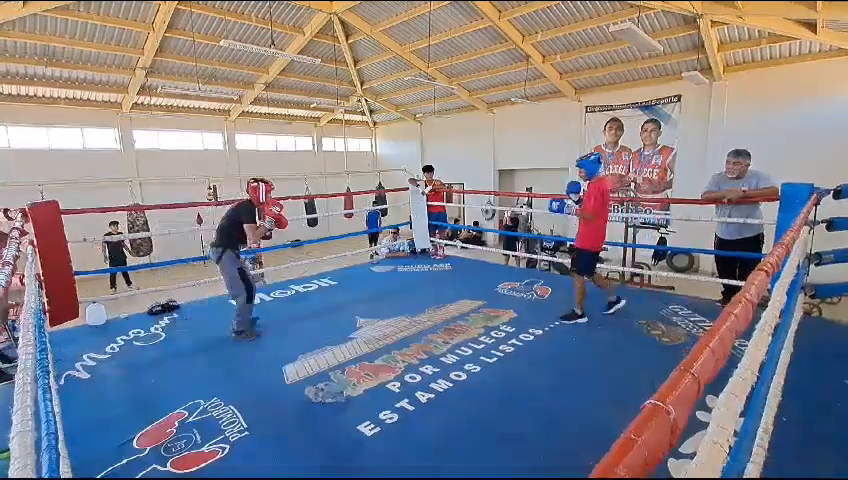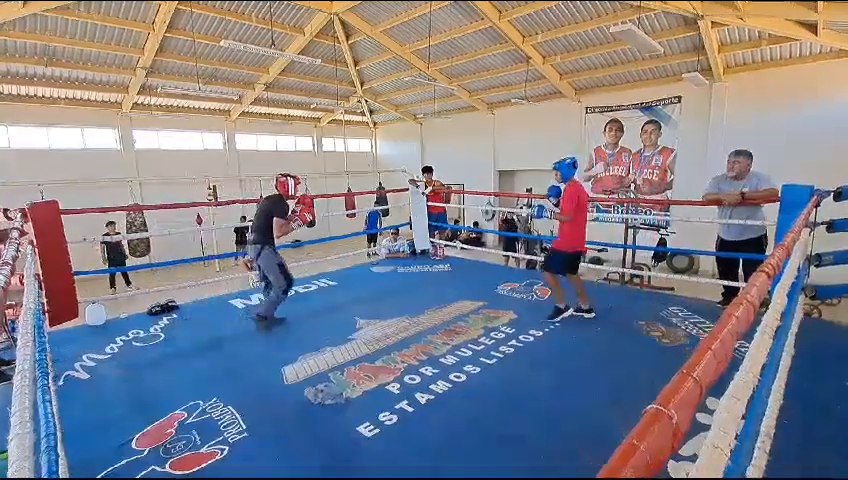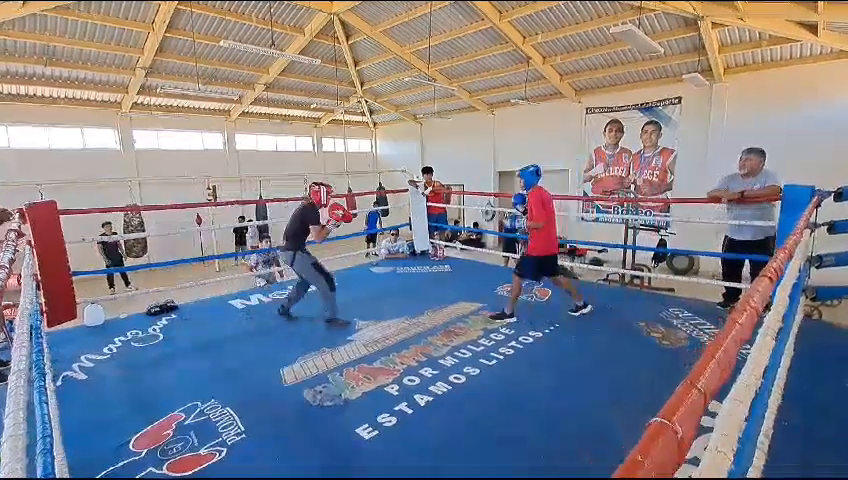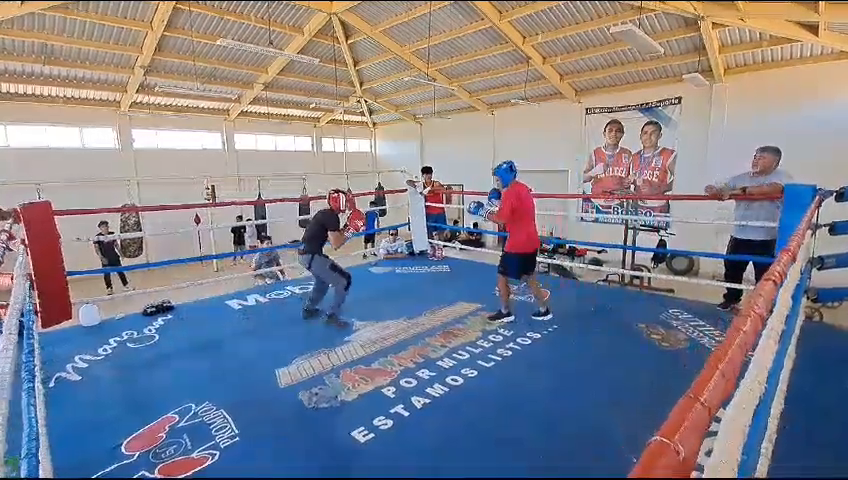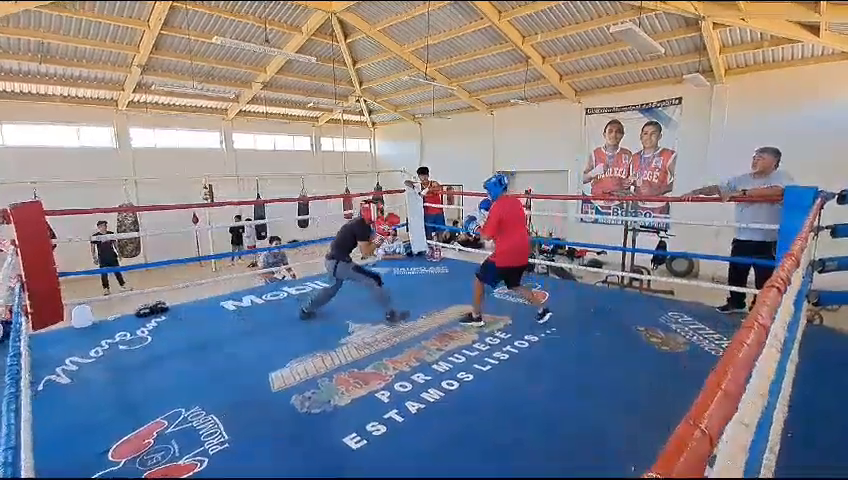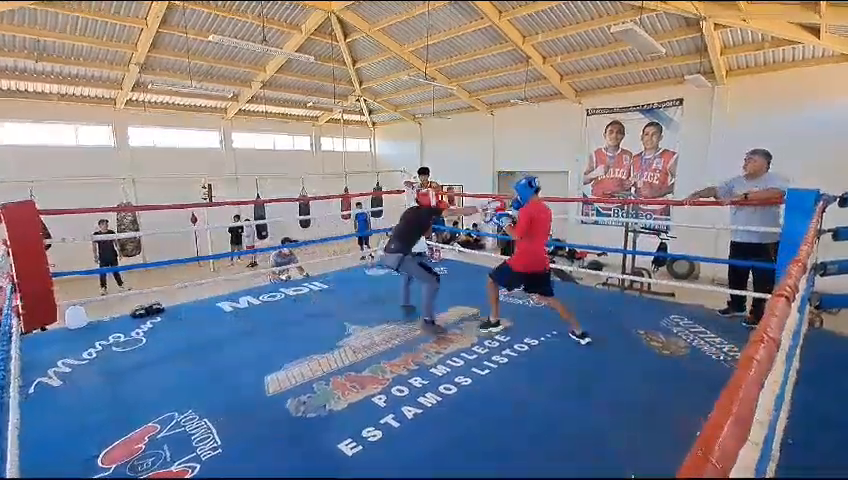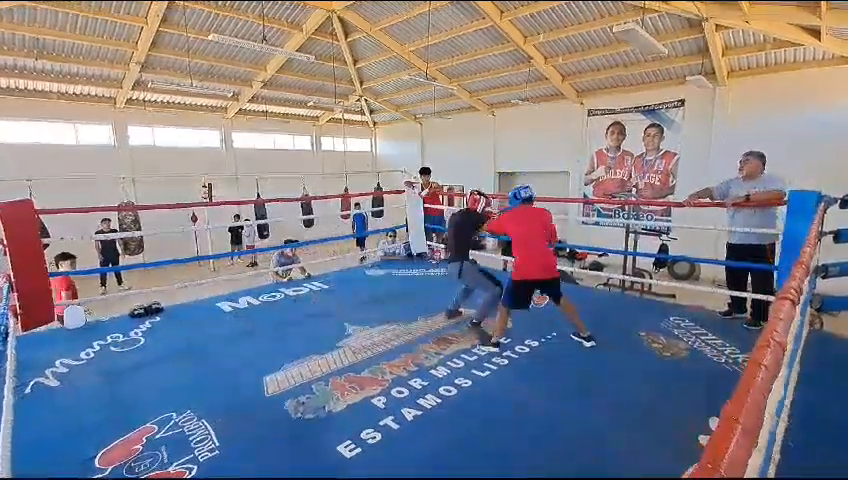
dt=0.3s
person 1, frame 1
left shoulder: (757, 177)
right shoulder: (718, 178)
left elbow: (773, 191)
right elbow: (705, 196)
left wrist: (743, 193)
right wrist: (726, 193)
left hip: (750, 235)
right hip: (724, 235)
left knee: (748, 272)
right knee: (724, 270)
right ankle: (729, 295)
person 1, frame 2
left shoulder: (758, 178)
right shoulder: (719, 180)
left elbow: (773, 193)
right elbow: (706, 198)
left wrist: (742, 196)
right wrist: (724, 196)
left hip: (753, 236)
right hip: (726, 236)
left knee: (752, 272)
right knee: (725, 270)
right ankle: (729, 296)
person 1, frame 3
left shoulder: (769, 176)
right shoulder: (730, 179)
left elbow: (774, 191)
right elbow: (710, 196)
left wrist: (741, 194)
right wrist: (720, 193)
left hip: (762, 237)
right hip: (734, 236)
left knee: (760, 274)
right knee: (729, 269)
right ankle: (730, 297)
person 1, frame 4
left shoulder: (781, 177)
right shoulder: (741, 178)
left elbow: (774, 189)
right elbow: (721, 192)
left wrist: (742, 190)
right wrist: (713, 190)
left hip: (767, 238)
right hip: (740, 235)
left knee: (764, 275)
right knee: (732, 269)
right ankle: (731, 299)
person 1, frame 5
left shoulder: (782, 177)
right shoulder: (742, 179)
left elbow: (776, 191)
right elbow: (718, 188)
left wrist: (743, 193)
right wrist: (697, 191)
left hip: (768, 239)
right hip: (742, 237)
left knee: (764, 277)
right knee: (736, 272)
right ankle: (736, 302)
person 1, frame 6
left shoulder: (774, 179)
right shoulder: (736, 182)
left elbow: (777, 193)
right elbow: (715, 191)
left wrist: (743, 196)
right wrist: (696, 194)
left hip: (765, 242)
right hip: (738, 240)
left knee: (763, 280)
right knee: (735, 276)
left ankle: (758, 314)
right ankle: (736, 306)
person 1, frame 7
left shoulder: (771, 181)
right shoulder: (731, 184)
left elbow: (779, 194)
right elbow: (712, 191)
left wrist: (745, 198)
right wrist: (695, 196)
left hip: (761, 243)
right hip: (735, 241)
left knee: (761, 281)
right knee: (734, 278)
left ankle: (759, 316)
right ankle: (737, 308)
person 2, frame 1
left shoulder: (596, 186)
right shoulder: (598, 183)
left elbow: (589, 215)
right wrist: (578, 200)
left hip: (588, 239)
right hip: (592, 237)
left knee: (577, 274)
right knee: (589, 272)
left ankle: (579, 312)
right ankle: (613, 299)
person 2, frame 2
left shoulder: (571, 189)
right shoulder: (576, 186)
left elbow: (567, 216)
left wrist: (547, 212)
right wrist: (556, 203)
left hip: (567, 241)
right hip: (576, 241)
left knee: (547, 270)
right knee: (570, 273)
left ankle: (562, 306)
right ankle: (586, 307)
person 2, frame 3
left shoulder: (534, 196)
right shoulder: (543, 193)
left elbow: (540, 223)
left wrist: (522, 223)
right wrist: (525, 212)
left hip: (538, 246)
right hip: (550, 244)
left knee: (518, 276)
right knee: (555, 276)
left ankle: (508, 312)
right ankle: (581, 303)
person 2, frame 4
left shoulder: (510, 192)
right shoulder: (523, 189)
left elbow: (501, 219)
left wrist: (484, 211)
right wrist: (499, 204)
left hip: (518, 243)
right hip: (531, 241)
left knee: (503, 276)
right knee: (527, 275)
left ankle: (505, 312)
right ankle: (544, 308)
person 2, frame 5
left shoulder: (496, 207)
right shoulder: (517, 203)
left elbow: (487, 236)
left hip: (504, 256)
right hip: (521, 254)
left knee: (479, 281)
right knee: (514, 286)
left ankle: (475, 316)
right ankle: (542, 309)
person 2, frame 6
left shoulder: (527, 210)
right shoulder: (546, 210)
left elbow: (517, 236)
left wrist: (505, 222)
right wrist: (516, 218)
left hip: (522, 262)
right hip: (541, 263)
left knee: (492, 281)
right knee: (548, 299)
left ankle: (493, 321)
right ankle: (578, 332)
person 2, frame 7
left shoulder: (507, 217)
right shoulder: (545, 214)
left elbow: (487, 227)
right elbow: (552, 241)
left hip: (522, 272)
right hip: (548, 269)
left knee: (505, 307)
right knee: (559, 300)
left ankle: (494, 341)
right ankle: (584, 334)
person 3, frame 1
left shoulder: (245, 206)
right shoulder: (248, 209)
left elbow: (247, 234)
right elbow: (253, 239)
left wrist: (270, 224)
right wrist: (269, 220)
left hip: (224, 249)
right hip: (225, 252)
left knee: (246, 285)
right knee: (244, 290)
left ankle: (245, 320)
right ankle: (240, 330)
person 3, frame 2
left shoulder: (271, 200)
right shoulder: (281, 204)
left elbow: (281, 222)
right elbow: (277, 232)
left wrist: (296, 212)
right wrist: (299, 222)
left hip: (256, 245)
right hip: (263, 246)
left knee: (272, 282)
right knee: (285, 282)
left ankle: (267, 315)
right ankle: (263, 314)
person 3, frame 3
left shoulder: (305, 207)
right shoulder: (312, 211)
left elbow: (317, 231)
right elbow: (318, 238)
left wrist: (333, 220)
right wrist: (333, 222)
left hip: (287, 251)
right hip: (295, 253)
left knee: (306, 280)
right knee: (326, 281)
left ankle: (285, 307)
right ankle: (331, 317)
person 3, frame 4
left shoulder: (324, 213)
right shoulder: (332, 217)
left elbow: (333, 237)
right elbow: (335, 244)
left wrist: (348, 226)
right wrist: (352, 230)
left hip: (304, 254)
right hip: (312, 256)
left knee: (323, 279)
right knee: (344, 280)
left ankle: (309, 309)
right ankle: (332, 315)
person 3, frame 5
left shoulder: (358, 223)
right shoulder: (360, 226)
right elbow: (366, 254)
left hip: (332, 260)
right hip: (338, 263)
left knee: (336, 286)
right knee: (373, 281)
left ankle: (306, 309)
right ankle: (391, 314)
person 3, frame 6
left shoulder: (412, 212)
right shoulder: (428, 211)
left elbow: (424, 233)
right elbow: (457, 212)
left wrist: (430, 220)
right wrist: (476, 209)
left hip: (387, 255)
right hip: (399, 256)
left knee: (410, 273)
right knee: (432, 281)
left ankle: (406, 304)
right ankle: (428, 319)
person 3, frame 7
left shoulder: (456, 216)
right shoulder: (475, 217)
left hip: (450, 263)
right hip: (461, 264)
left knee: (470, 283)
right knee: (495, 289)
left ankle: (452, 309)
right ankle: (476, 321)
